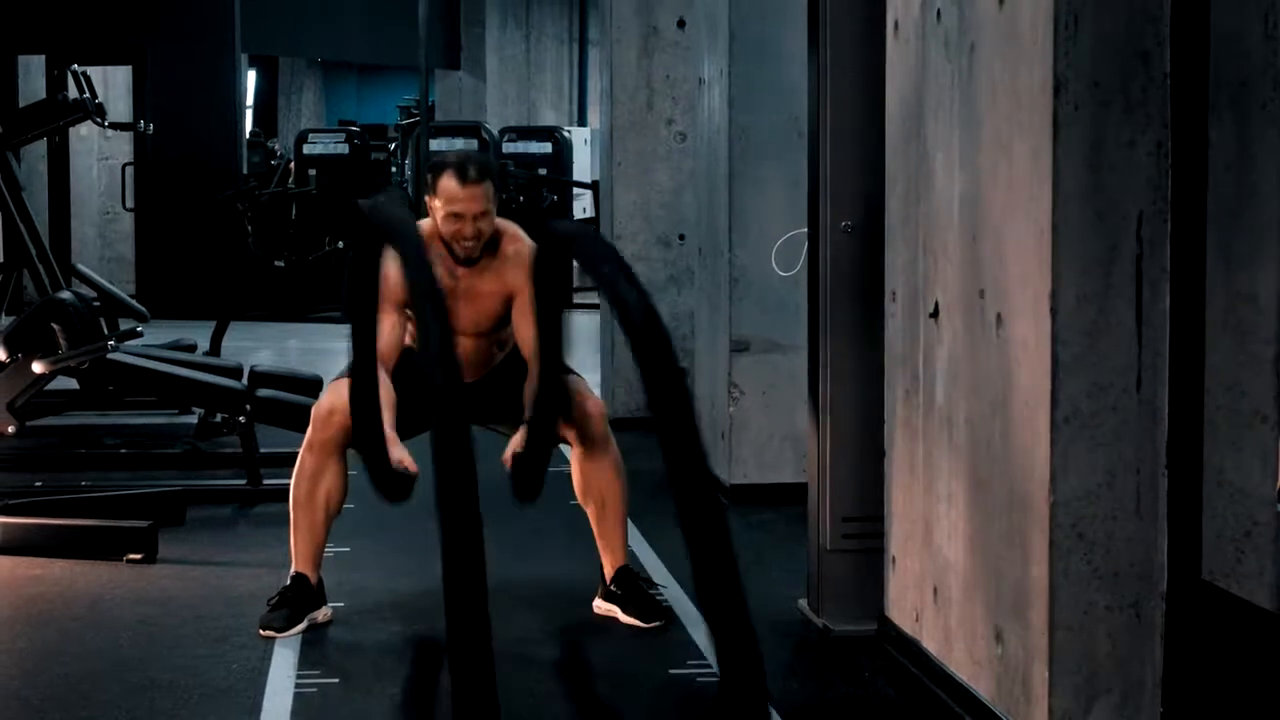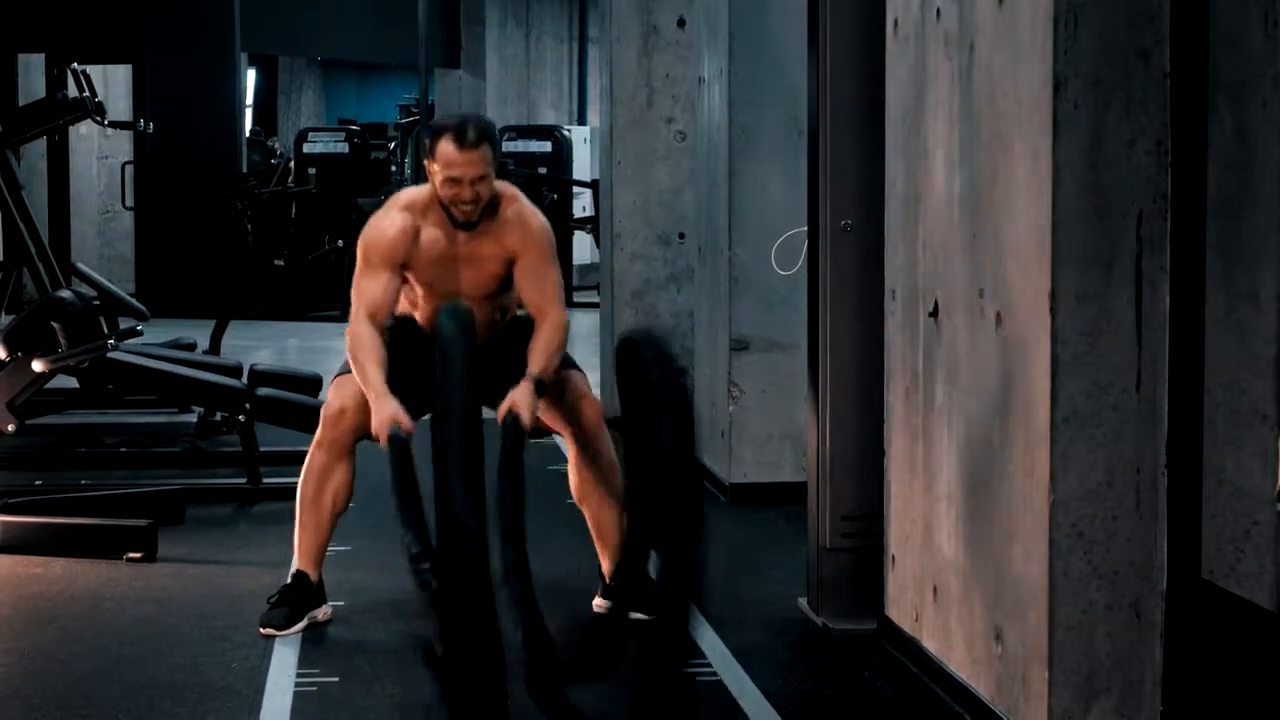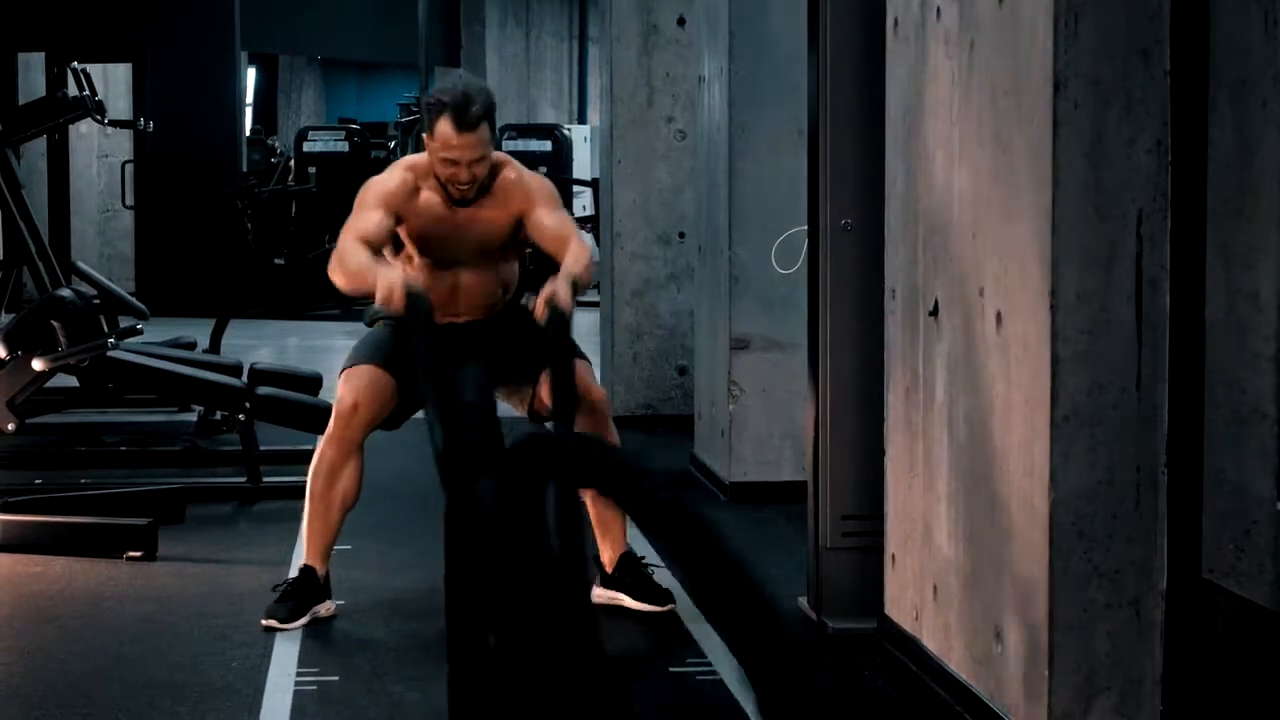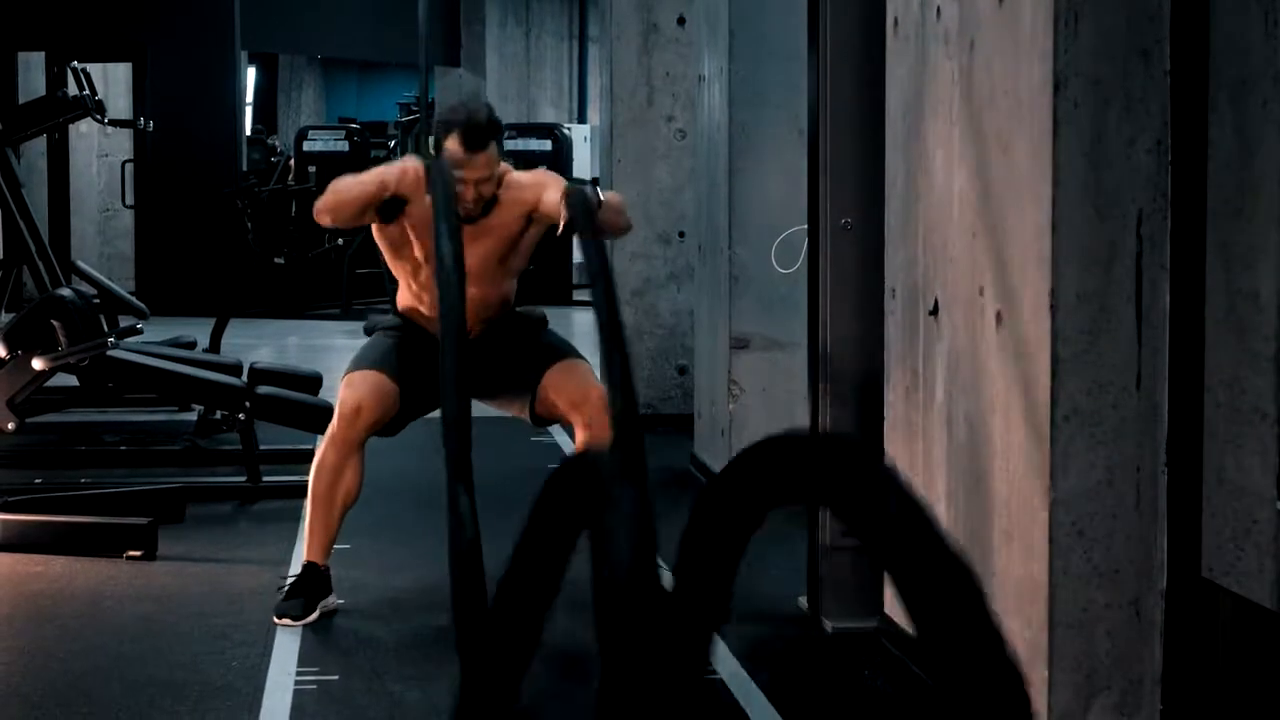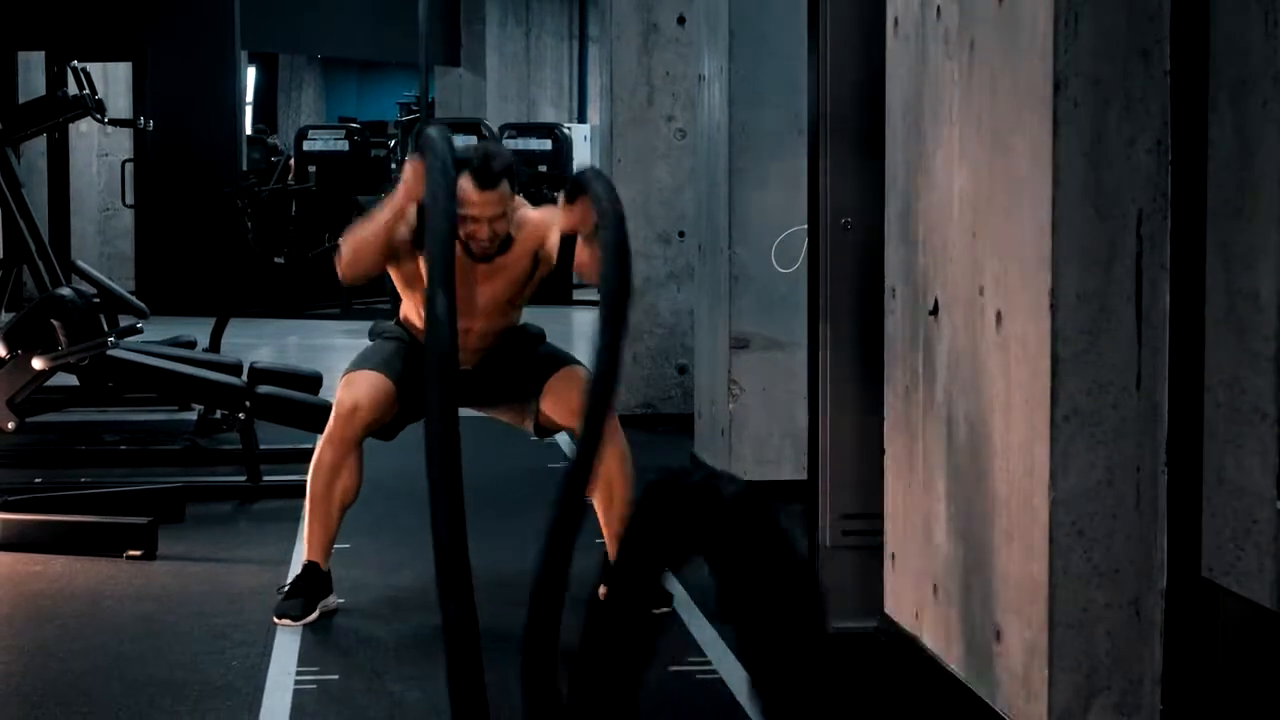
dt=0.3s
person 1, frame 1
left shoulder: (521, 257)
right shoulder: (399, 260)
left elbow: (543, 356)
right elbow: (375, 362)
left wrist: (532, 429)
right wrist: (387, 440)
left hip: (500, 371)
right hip: (416, 370)
left knee: (592, 418)
right knee: (328, 420)
left ankle: (618, 581)
right ankle: (304, 586)
person 1, frame 2
left shoulder: (525, 223)
right shoulder: (394, 225)
left elbow: (550, 314)
right elbow: (365, 320)
left wrist: (532, 383)
right wrist: (380, 392)
left hip: (507, 340)
right hip: (420, 341)
left knee: (585, 413)
right knee: (340, 419)
left ankle: (618, 575)
right ankle: (306, 582)
person 1, frame 3
left shoulder: (524, 186)
right shoulder: (396, 188)
left elbow: (575, 247)
right elbow: (345, 256)
left wrist: (567, 281)
right wrist: (380, 272)
left hip: (506, 325)
right hip: (415, 324)
left knee: (590, 402)
right knee: (351, 410)
left ankle: (618, 569)
right ankle: (311, 580)
person 1, frame 4
left shoulder: (528, 192)
right shoulder: (408, 190)
left elbow: (619, 221)
right elbow: (327, 210)
right wrist: (387, 176)
left hip: (503, 338)
right hip: (416, 338)
left knee: (594, 404)
right knee: (352, 411)
right ankle: (313, 576)
person 1, frame 5
left shoulder: (535, 227)
right shoulder: (416, 223)
left elbow: (605, 270)
right elbow: (350, 268)
left wrist: (588, 231)
right wrist: (400, 201)
left hip: (504, 355)
right hip: (416, 349)
right knee: (350, 411)
right ankle: (314, 577)
